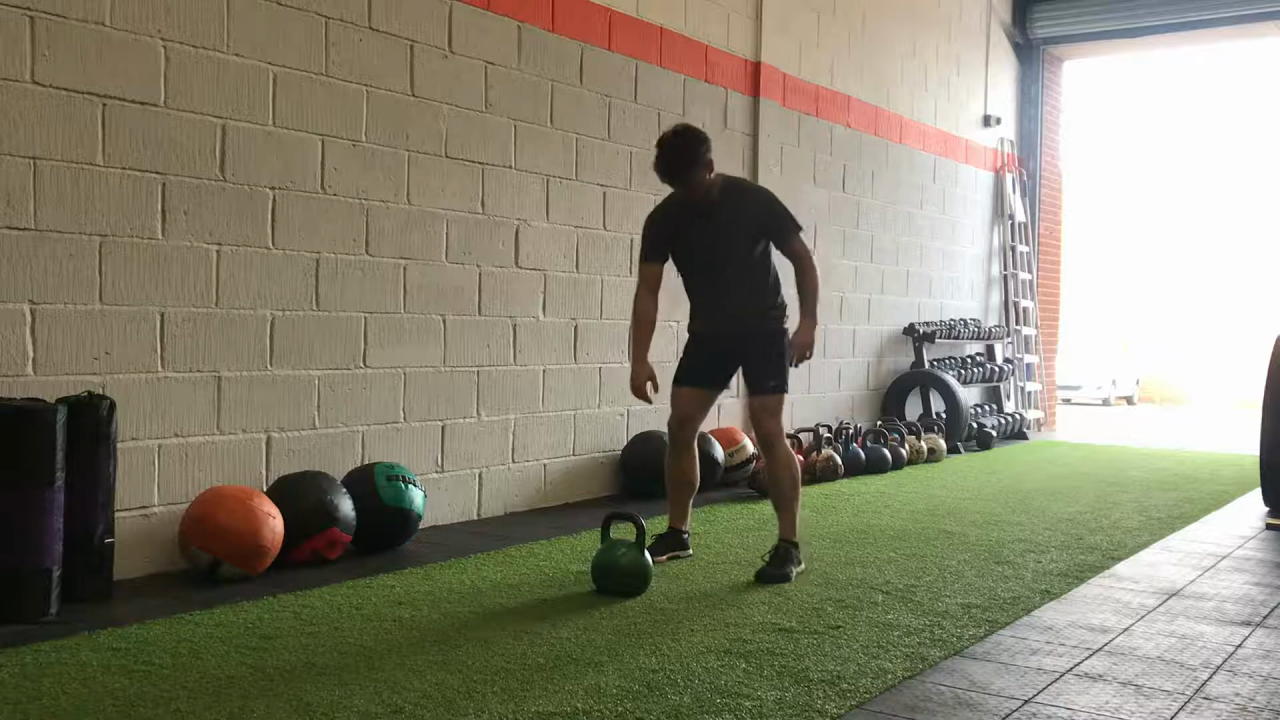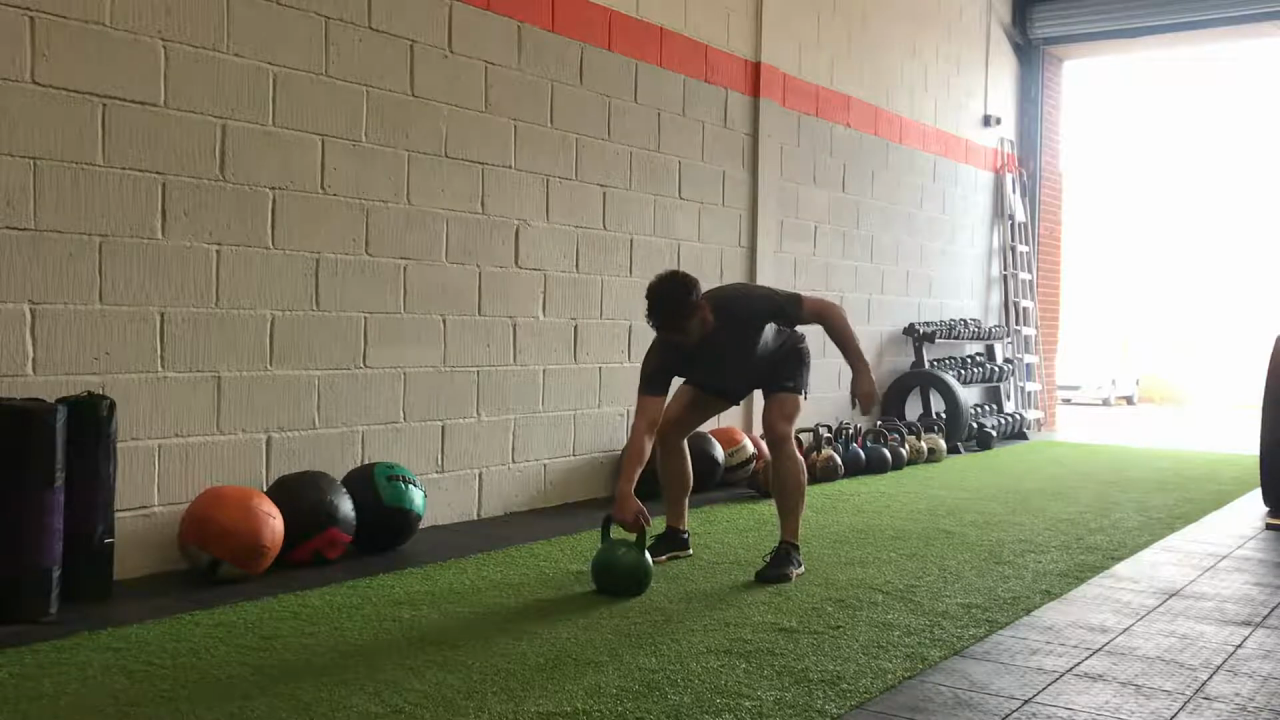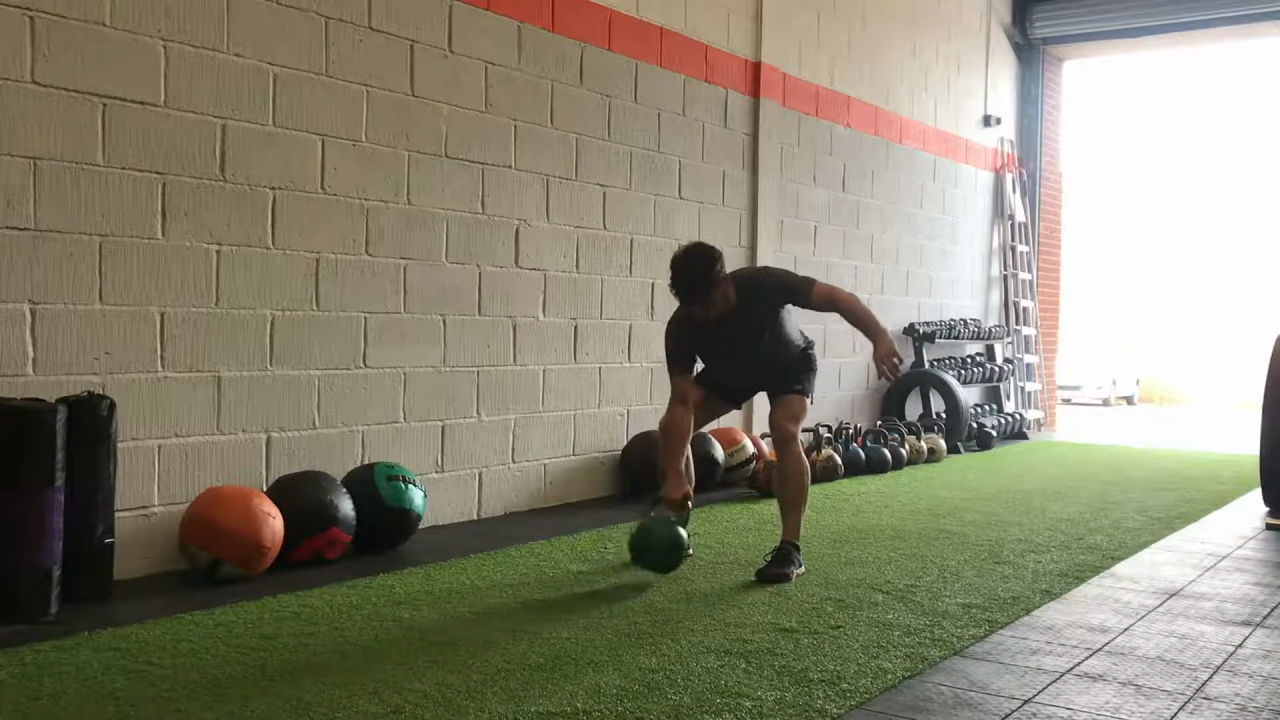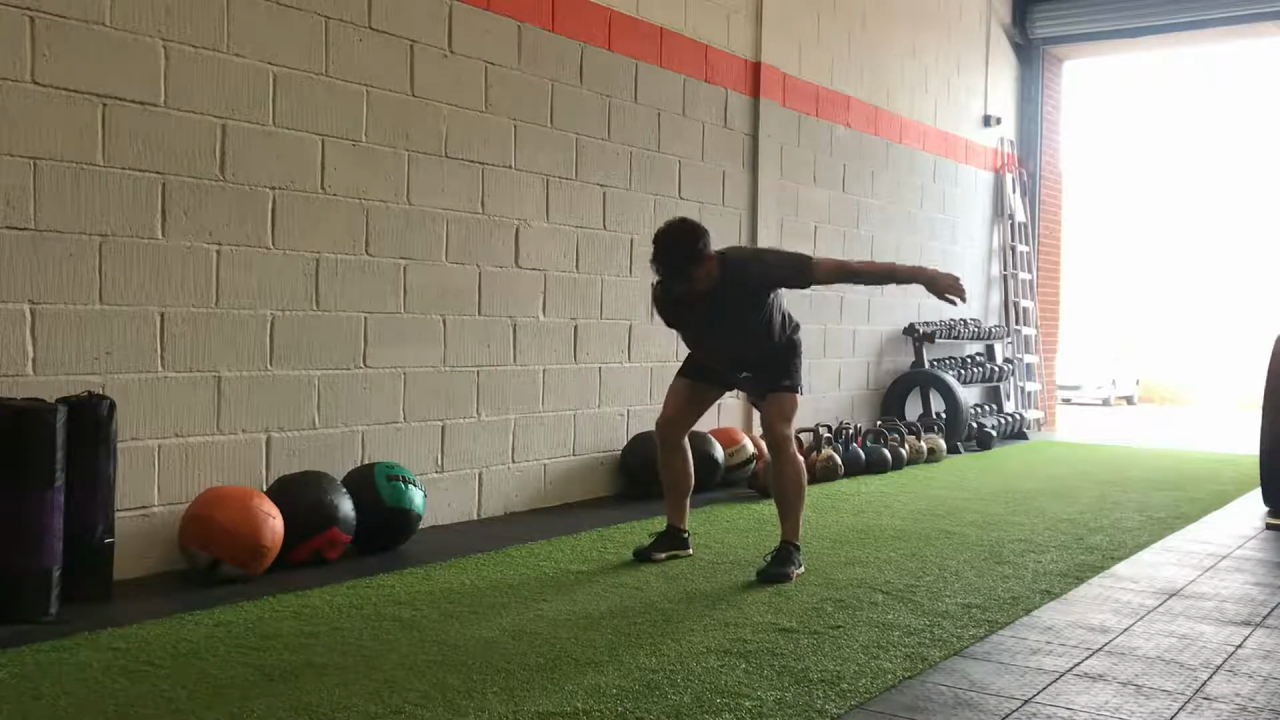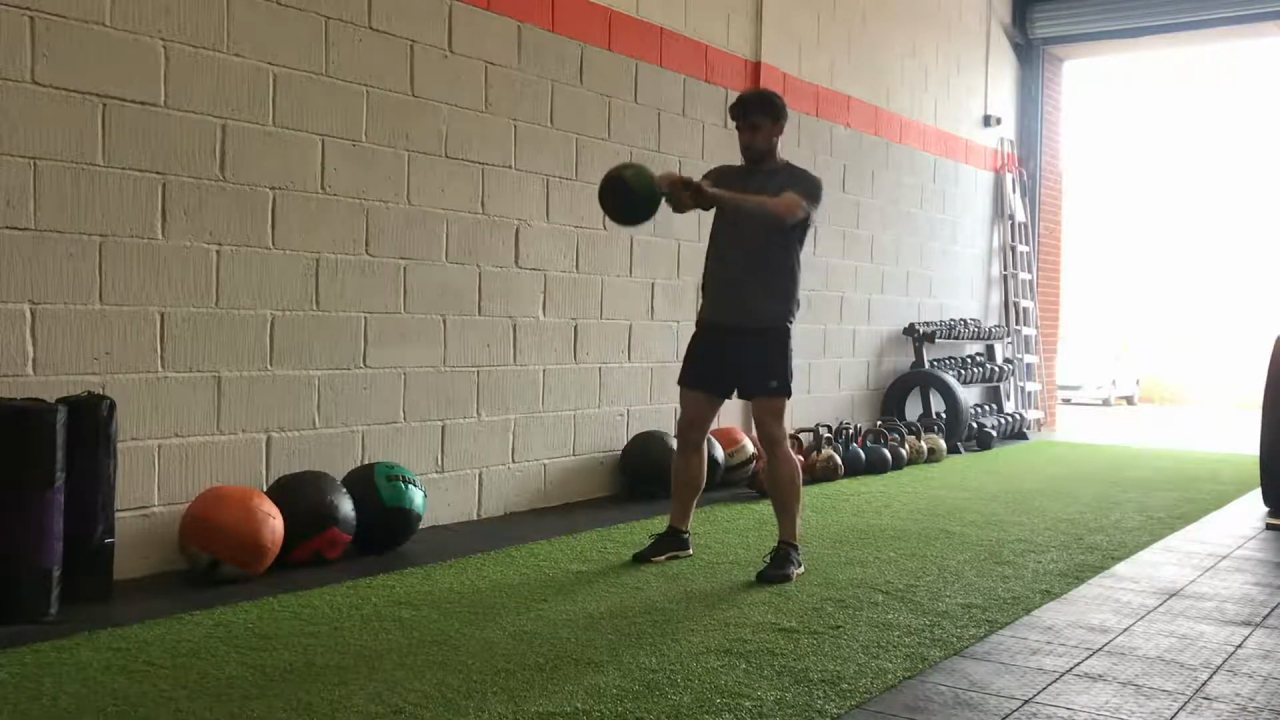
dt=0.7s
person 1, frame 1
left shoulder: (753, 200)
right shoulder: (662, 219)
left elbow: (802, 260)
right elbow: (647, 293)
left wrist: (807, 325)
right wrist: (639, 360)
left hip: (763, 331)
right hip: (708, 336)
left knee: (767, 429)
right knee: (680, 427)
left ankle: (790, 546)
right ankle: (677, 534)
person 1, frame 2
left shoulder: (743, 303)
right shoulder: (664, 353)
left elbow: (828, 311)
right elbow: (645, 427)
left wrist: (861, 371)
right wrist: (624, 493)
left hip: (783, 358)
right hip: (721, 373)
left knee: (778, 433)
right knee: (668, 431)
left ankle: (789, 550)
right ankle: (677, 533)
person 1, frame 3
left shoulder: (763, 284)
right shoulder: (682, 328)
left elbow: (837, 298)
right elbow: (684, 403)
left wrist: (880, 340)
right wrist: (674, 477)
left hip: (791, 362)
right hip: (729, 371)
left knee: (785, 432)
right knee: (670, 428)
left ankle: (790, 549)
person 1, frame 4
left shoulder: (754, 266)
right shoulder: (667, 297)
left elbow: (844, 270)
right elbow: (699, 346)
left wrist: (923, 275)
right wrist: (742, 386)
left hip: (775, 352)
right hip: (719, 354)
left knee: (778, 436)
right knee: (668, 427)
left ankle: (790, 548)
right ankle: (676, 533)
person 1, frame 5
left shoulder: (803, 184)
right shoulder: (725, 176)
left elbow: (784, 211)
right elbow: (683, 203)
left wrist: (711, 193)
right wrist: (670, 183)
left hip: (766, 327)
right hip: (714, 323)
left knee: (771, 435)
right knee: (689, 430)
left ankle: (789, 548)
right ankle: (677, 533)
